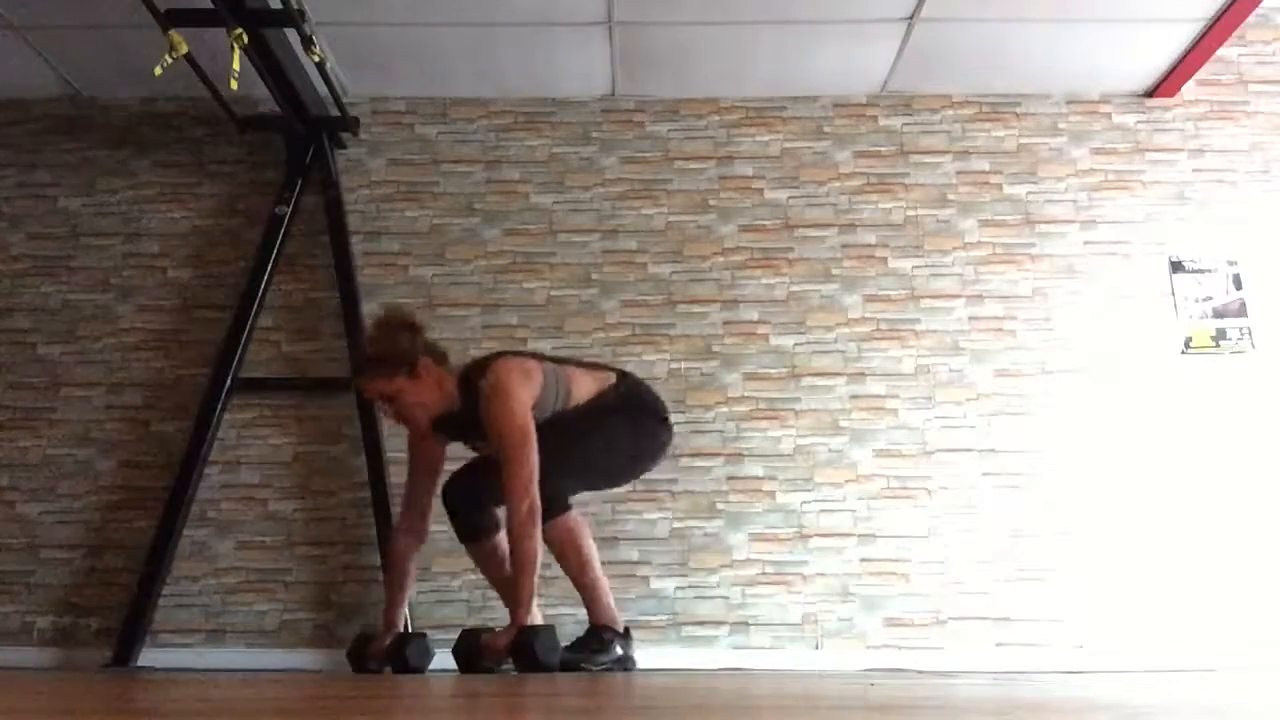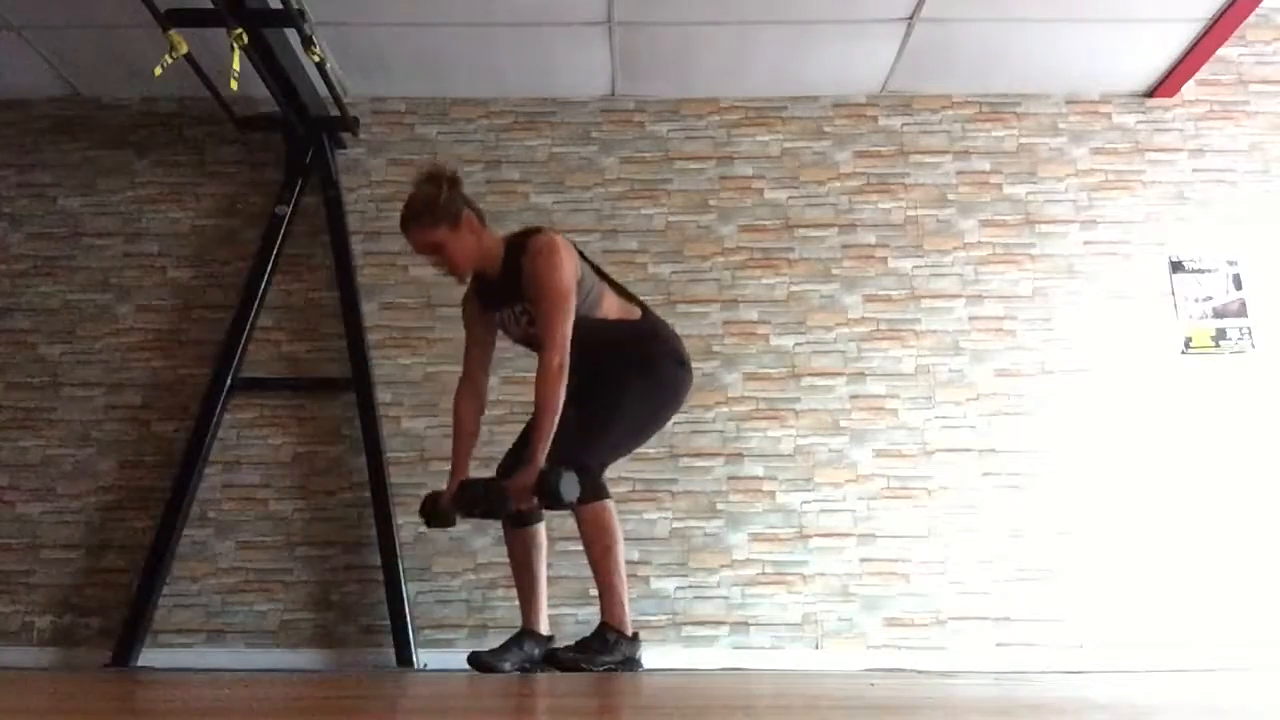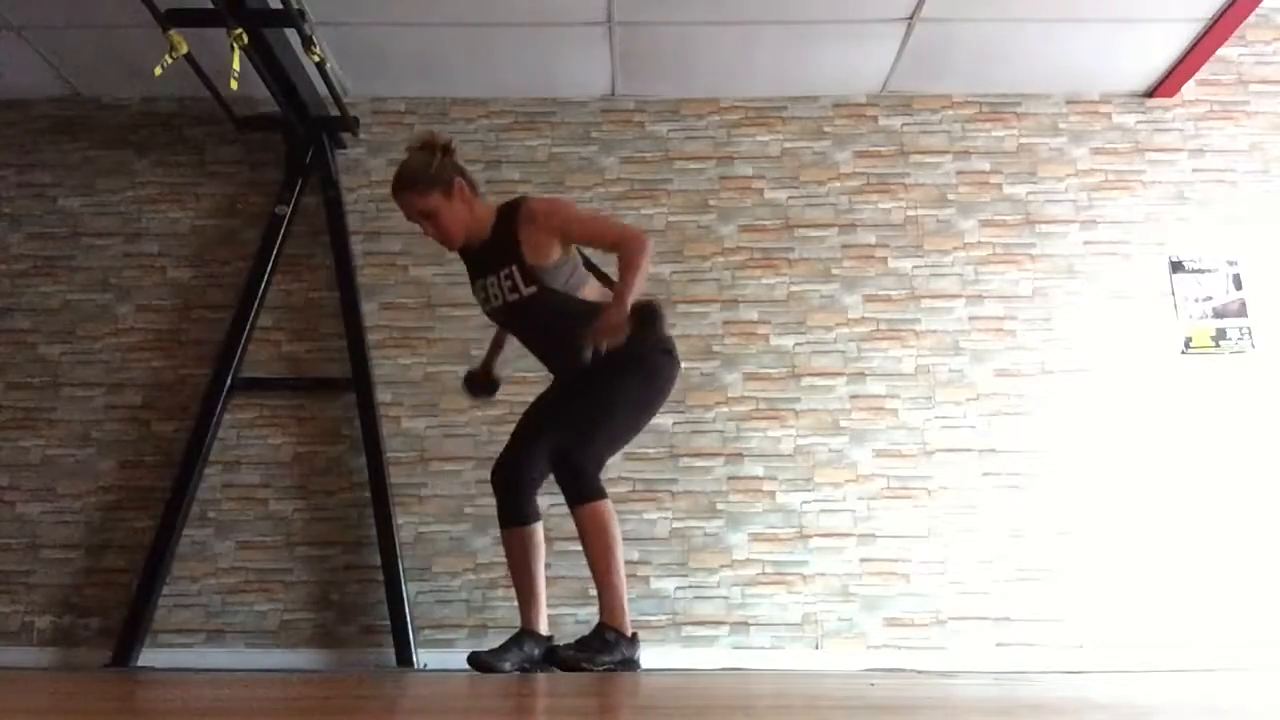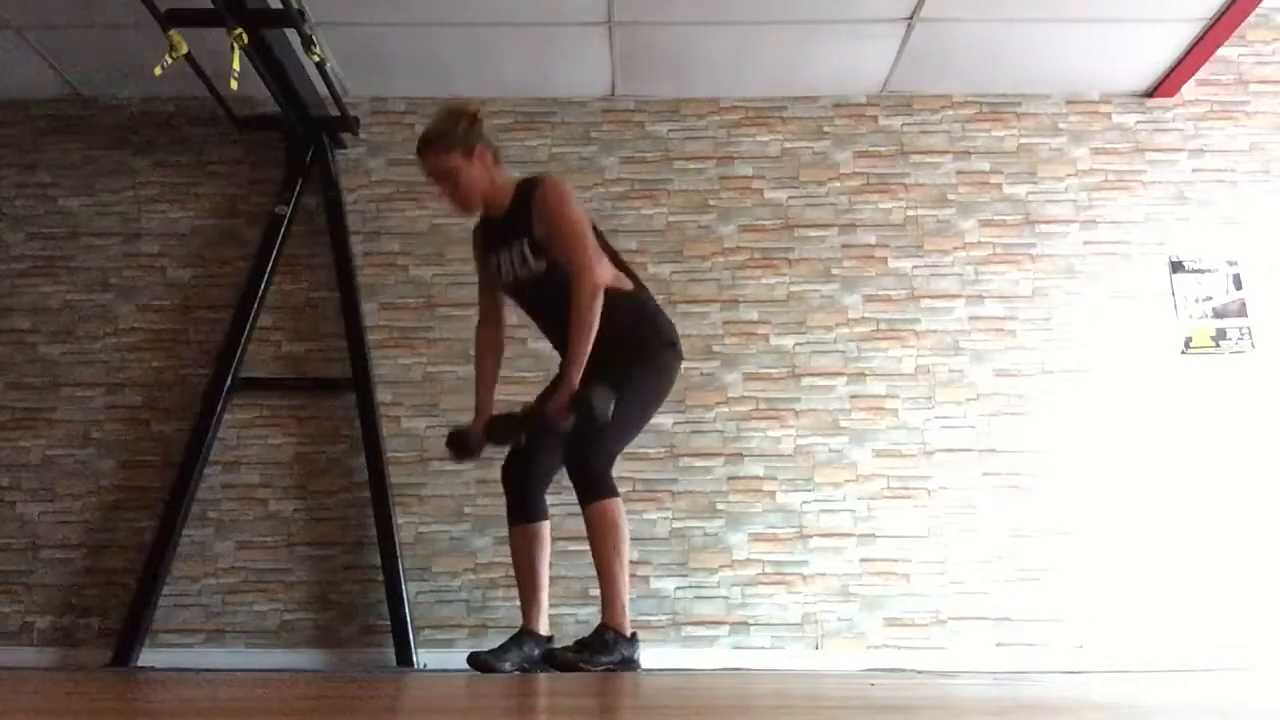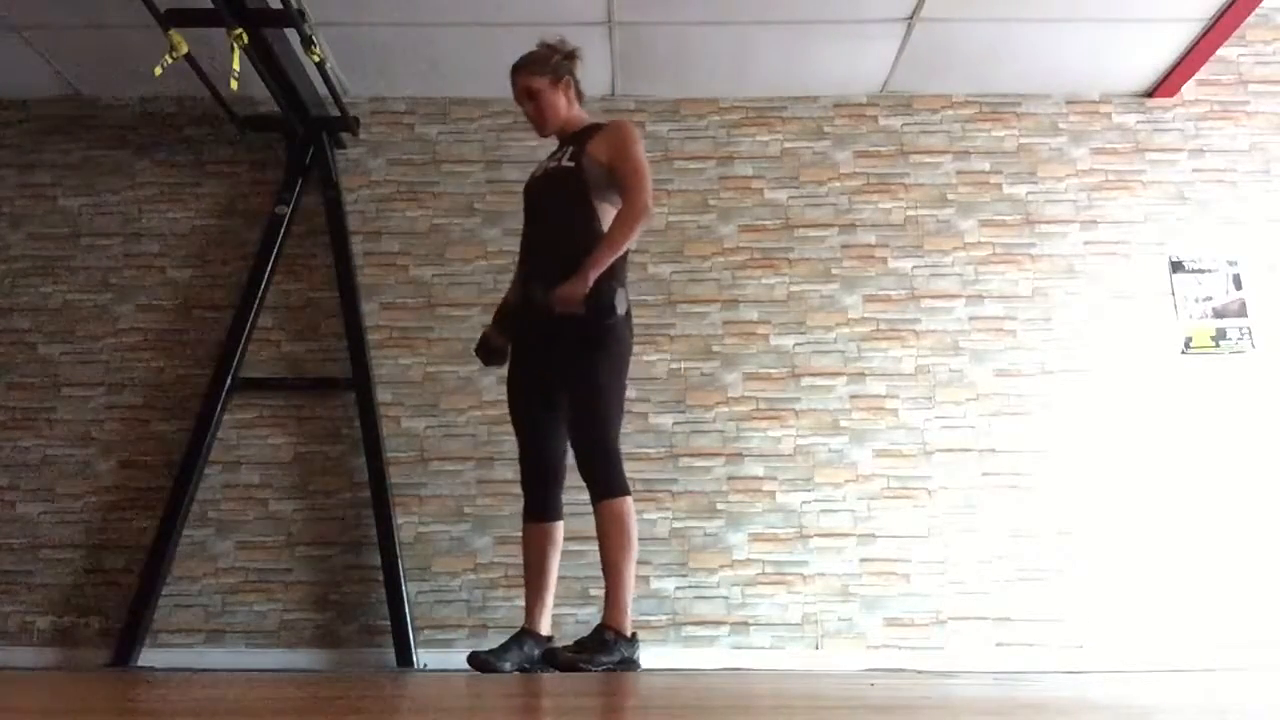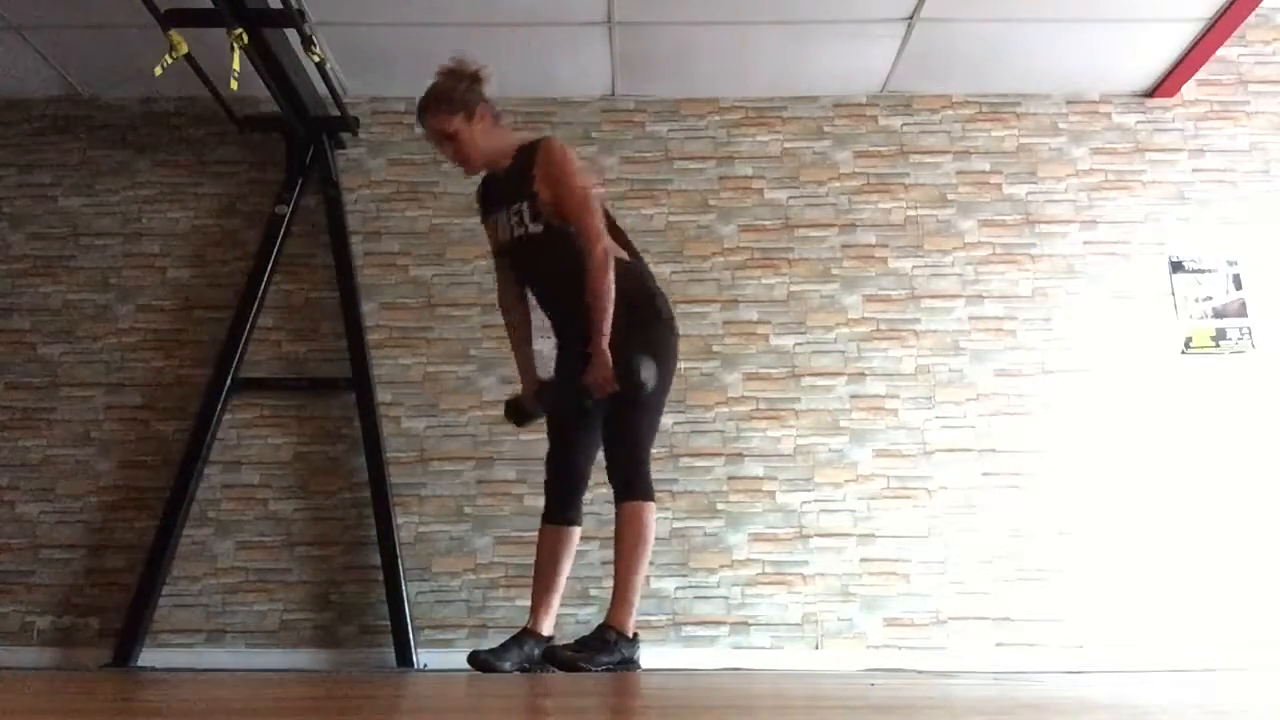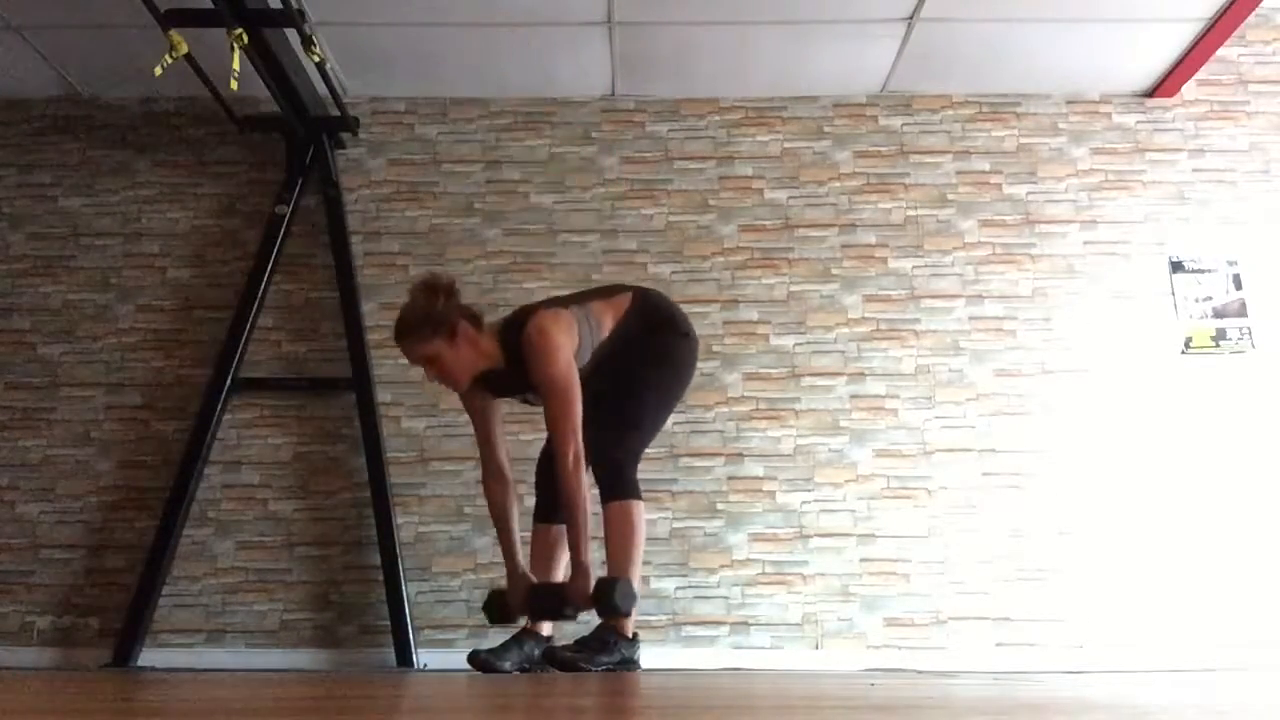
dt=0.4s
person 1, frame 1
left shoulder: (498, 387)
right shoulder: (432, 425)
left elbow: (526, 506)
right elbow: (410, 528)
left wrist: (515, 619)
right wrist: (391, 626)
left hip: (635, 418)
right hip: (582, 431)
left knee: (533, 485)
right knee: (464, 494)
left ankle: (612, 637)
person 1, frame 2
left shoulder: (542, 252)
right shoulder: (478, 296)
left elbow: (554, 359)
right elbow: (472, 386)
left wrist: (535, 462)
right wrist: (457, 477)
left hip: (652, 362)
right hip: (596, 374)
left knee: (572, 460)
right knee: (513, 478)
left ankle: (619, 637)
right ankle: (535, 635)
person 1, frame 3
left shoulder: (533, 218)
right shoulder: (473, 256)
left elbow: (635, 242)
left wrist: (623, 310)
right wrist: (492, 357)
left hip: (638, 359)
right hip: (582, 370)
left knee: (573, 457)
right knee: (512, 475)
left ankle: (617, 635)
right ankle: (534, 634)
person 1, frame 4
left shoulder: (548, 198)
right shoulder: (485, 238)
left elbow: (589, 287)
right elbow: (489, 327)
left wrist: (572, 384)
right wrist: (482, 411)
left hip: (639, 345)
right hip: (582, 363)
left knee: (586, 457)
right knee: (521, 475)
left ankle: (619, 635)
right ankle: (534, 635)
person 1, frame 5
left shoulder: (614, 135)
right shoulder: (552, 162)
left elbow: (639, 205)
left wrist: (586, 277)
right wrist: (505, 309)
left hip: (590, 318)
right hip: (536, 325)
left knee: (597, 461)
right knee: (539, 477)
left ankle: (618, 634)
right ankle: (535, 635)
person 1, frame 6
left shoulder: (549, 158)
right shoulder: (488, 196)
left elbow: (599, 250)
right elbow: (512, 288)
left wrist: (601, 347)
right wrist: (527, 374)
left hip: (635, 322)
right hip: (579, 334)
left knee: (625, 463)
right knee: (563, 478)
left ankle: (620, 634)
right ankle: (536, 634)
person 1, frame 7
left shoulder: (540, 337)
right shoulder: (476, 378)
left elbow: (572, 456)
right elbow: (496, 475)
left wrist: (581, 568)
right wrist: (515, 571)
left hip: (660, 338)
right hip: (609, 357)
left knee: (610, 457)
right knee: (550, 472)
left ankle: (619, 636)
right ankle: (537, 634)
